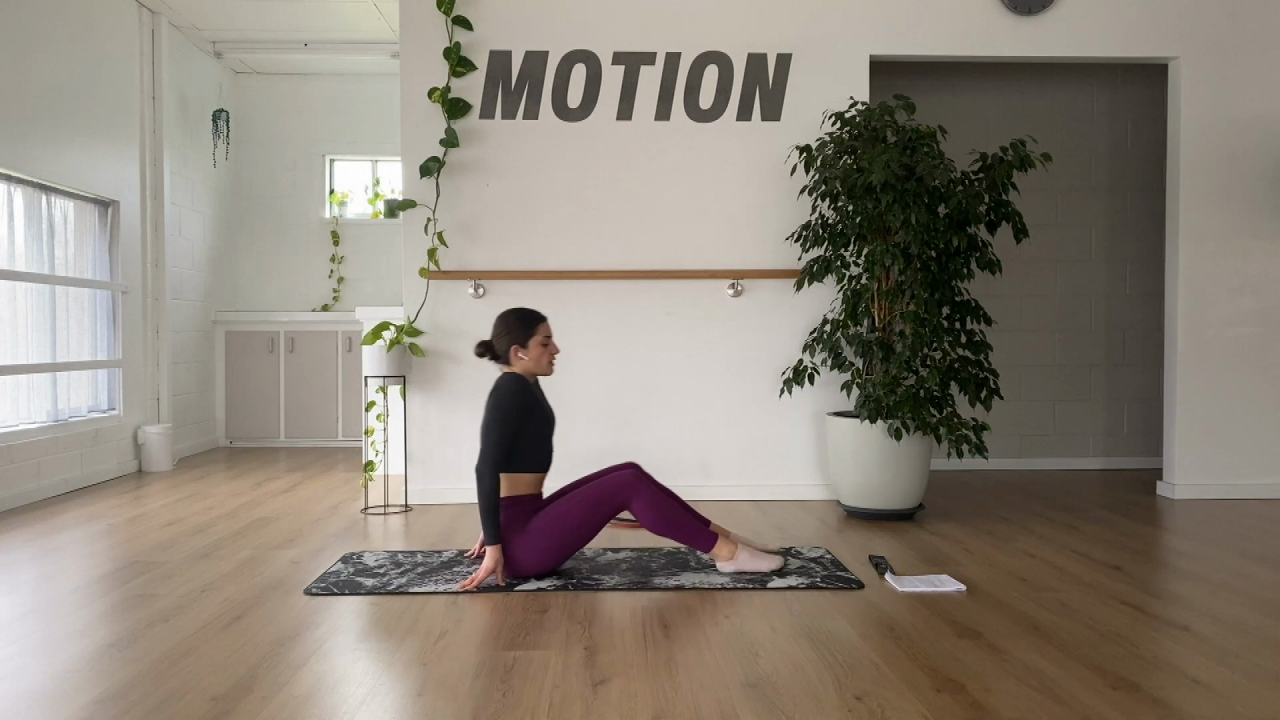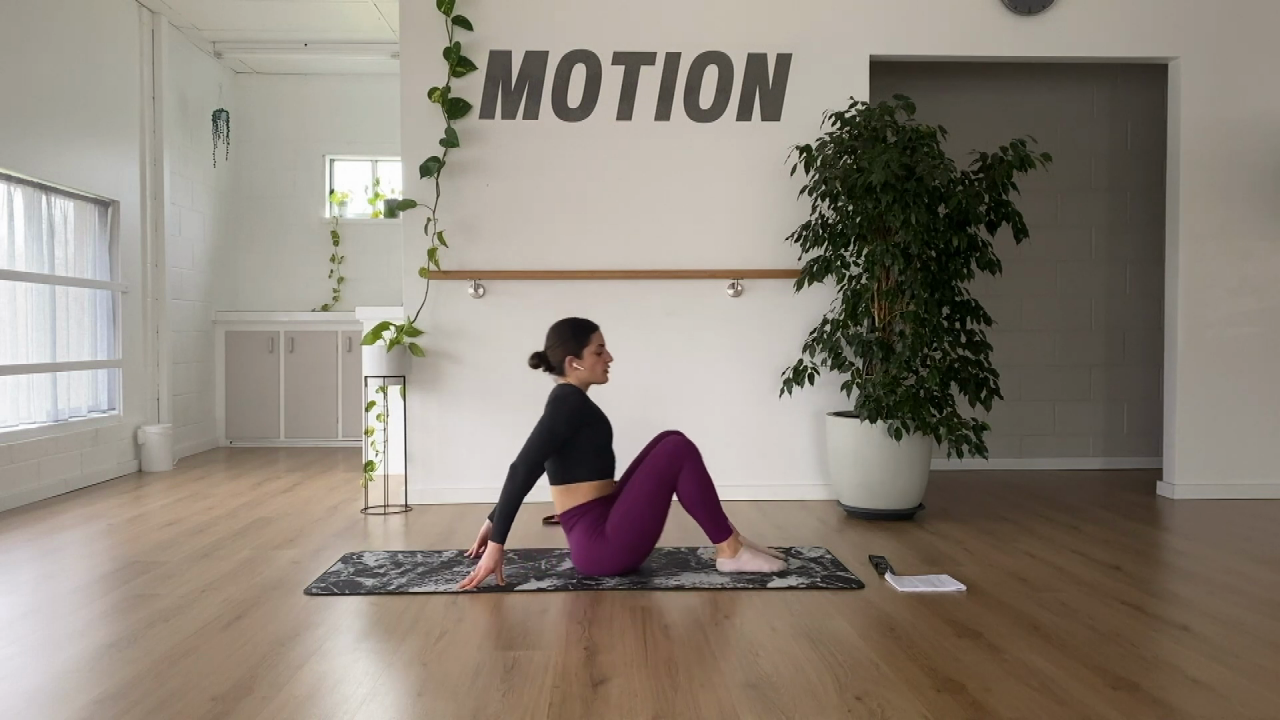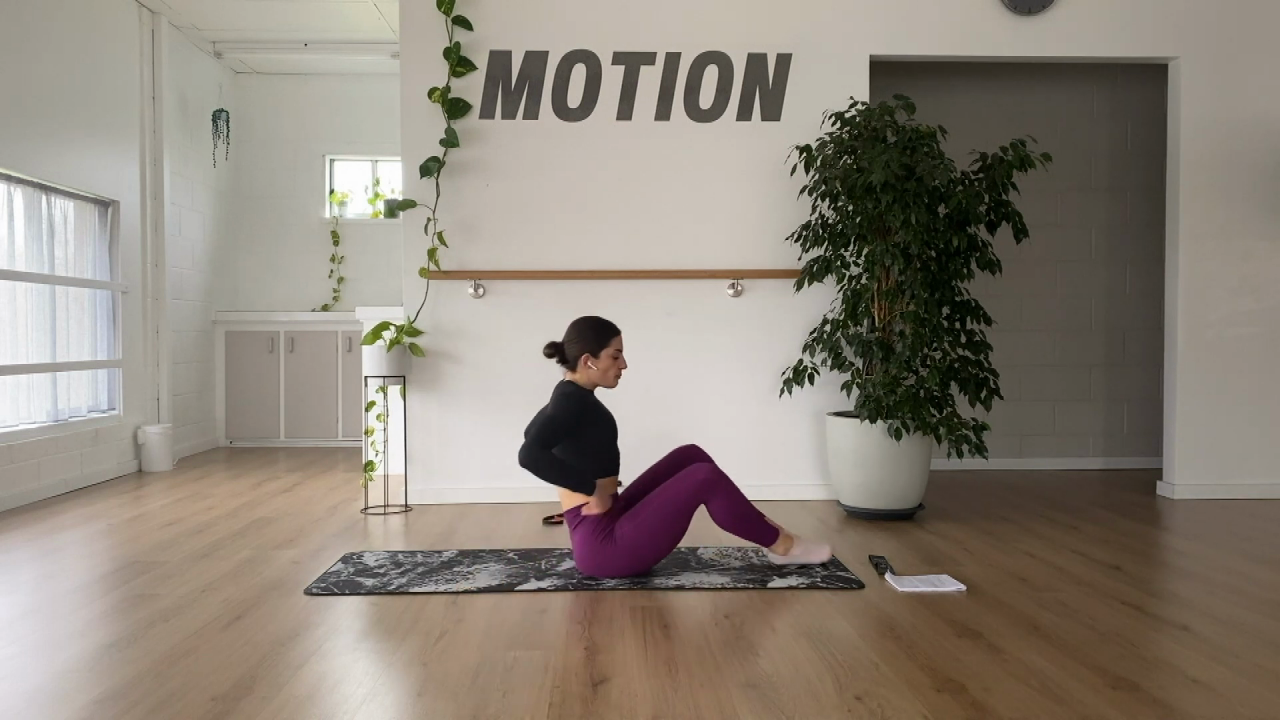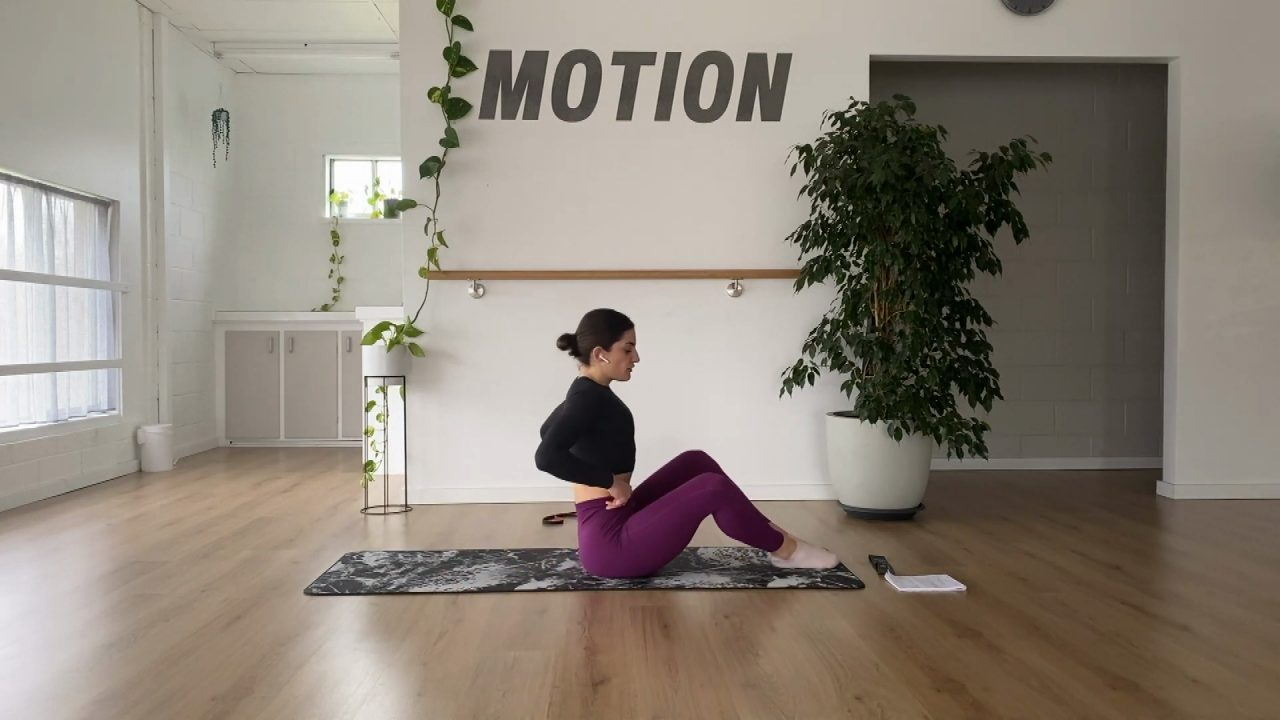
dt=0.4s
person 1, frame 1
left shoulder: (524, 387)
right shoulder: (511, 390)
right elbow: (487, 467)
left wrist: (495, 530)
right wrist: (494, 545)
left hip: (528, 520)
right hip: (518, 542)
left knee: (629, 473)
right knee: (626, 486)
left ankle: (720, 534)
right ankle: (725, 551)
person 1, frame 2
left shoulder: (570, 399)
right shoulder: (570, 402)
left elbow: (526, 468)
right elbow: (523, 468)
left wrist: (492, 521)
right wrist: (497, 544)
left hip: (601, 529)
right hip: (602, 545)
left knee: (670, 441)
right knee: (679, 449)
left ankle: (730, 541)
right ankle: (730, 549)
person 1, frame 3
left shoulder: (574, 396)
right shoulder: (572, 400)
left elbow: (533, 434)
right elbow: (529, 453)
left wrist: (582, 488)
right wrist: (591, 489)
left hip: (611, 526)
right hip: (605, 546)
left knee: (690, 455)
right knee: (705, 477)
left ankle: (770, 532)
right ankle: (781, 545)
person 1, frame 4
left shoulder: (589, 392)
right shoulder: (588, 397)
left elbow: (548, 431)
right elbow: (546, 456)
right wrist: (610, 481)
left hip: (620, 523)
right hip: (610, 545)
left knee: (696, 462)
right knee: (714, 488)
left ankle: (770, 533)
right ankle: (784, 549)
